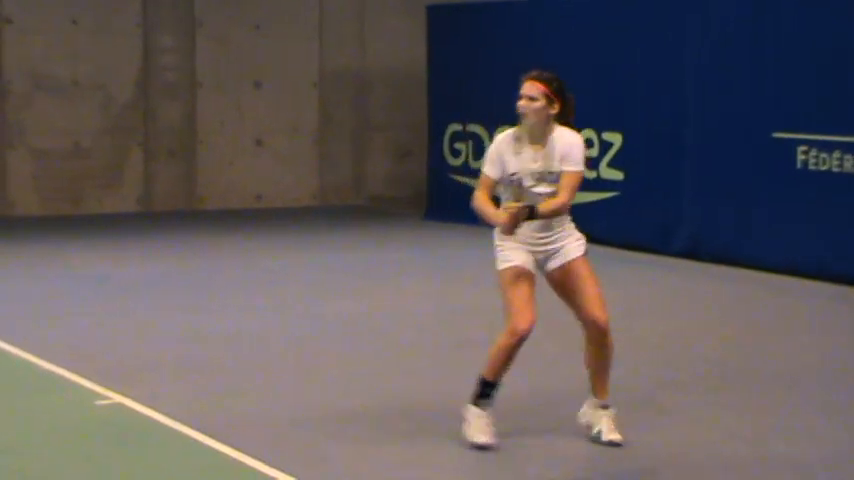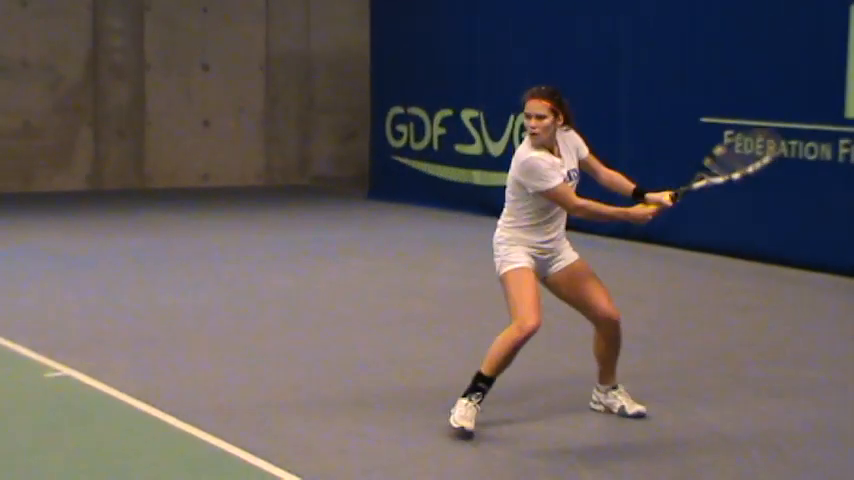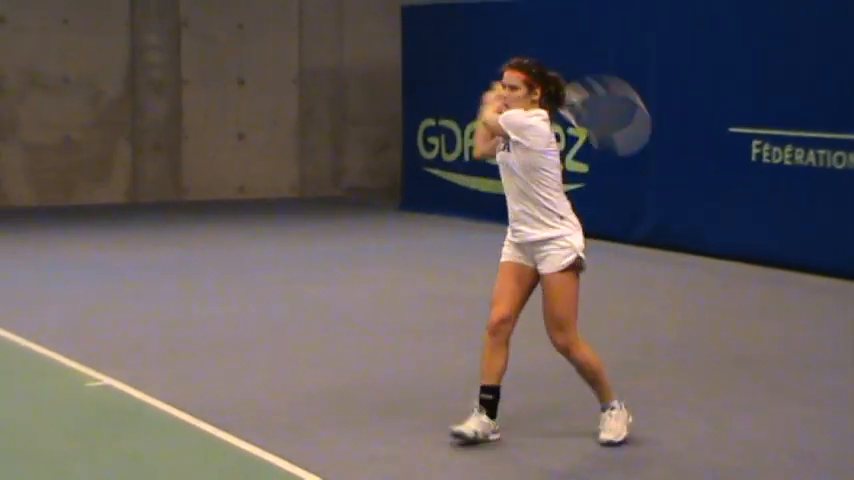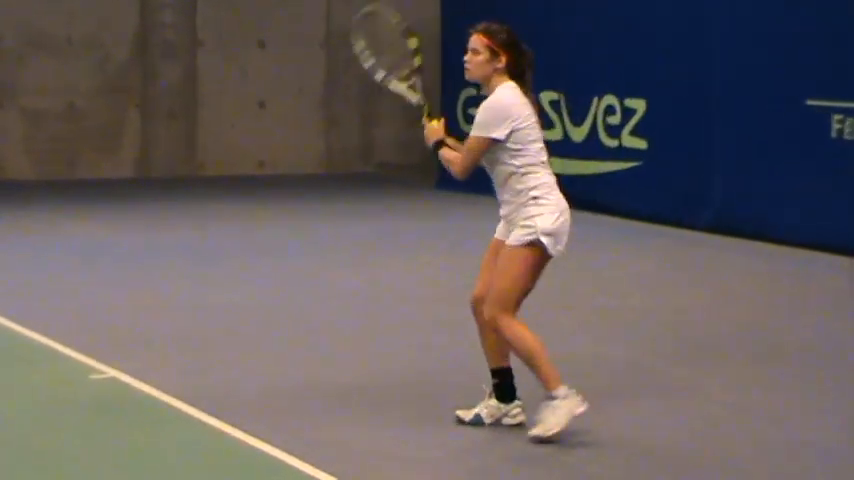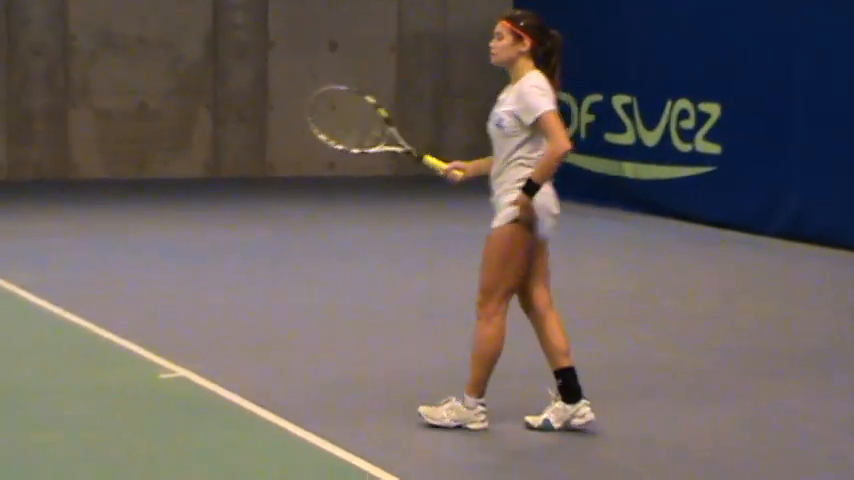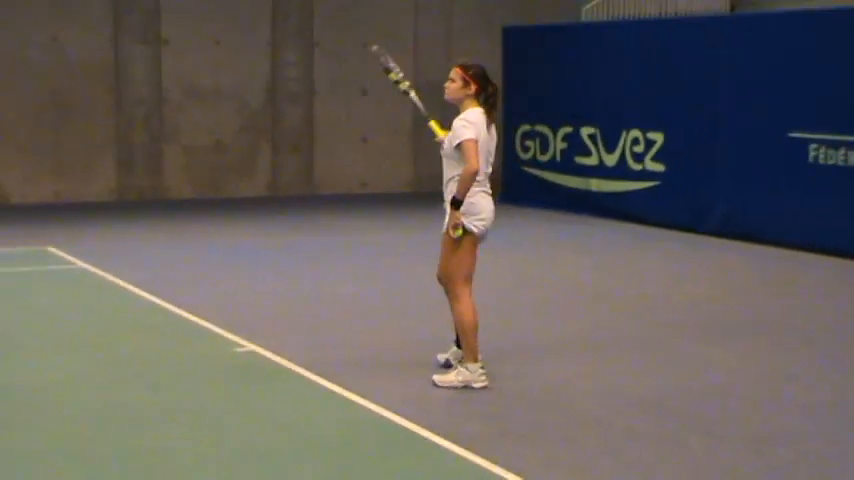
dt=0.5s
person 1, frame 1
left shoulder: (571, 141)
right shoulder: (504, 142)
left elbow: (564, 201)
right elbow: (481, 196)
left wrist: (527, 212)
right wrist: (499, 219)
left hip: (561, 241)
right hip: (516, 243)
left knee: (598, 322)
right knee: (520, 327)
left ankle: (598, 408)
right ankle: (479, 404)
person 1, frame 2
left shoulder: (568, 138)
right shoulder: (530, 159)
left elbow: (601, 172)
right elbow: (574, 205)
left wrist: (645, 196)
right wrist: (631, 212)
left hip: (554, 248)
right hip: (517, 247)
left knee: (608, 316)
right knee: (527, 324)
left ankle: (606, 391)
right ankle: (470, 399)
person 1, frame 3
left shoulder: (526, 122)
right shoulder: (512, 130)
left elbow: (491, 121)
right elbow: (483, 150)
left wrist: (491, 109)
right wrist: (493, 109)
left hip: (556, 240)
right hip: (520, 240)
left knee: (564, 339)
right knee: (497, 322)
left ankle: (613, 408)
right ankle: (485, 416)
person 1, frame 4
left shoulder: (499, 104)
right shoulder: (505, 98)
left elbow: (459, 165)
left wrist: (436, 141)
right wrist: (450, 142)
left hip: (538, 217)
right hip: (519, 217)
left knee: (497, 314)
right knee: (482, 304)
left ankle: (560, 395)
right ankle: (504, 400)
person 1, frame 5
left shoulder: (531, 88)
right shoulder: (515, 89)
left elbow: (560, 146)
left wrist: (528, 192)
right wrist: (472, 168)
left hip: (520, 208)
right hip: (519, 205)
left knee: (490, 305)
right knee: (538, 304)
person 1, frame 6
left shoulder: (464, 120)
right shoulder: (484, 118)
left elbow: (471, 167)
left wrist: (453, 205)
left hip: (467, 208)
right hip: (478, 206)
left knee: (460, 288)
right knee: (446, 278)
left ankle: (472, 368)
right ankle: (462, 349)
